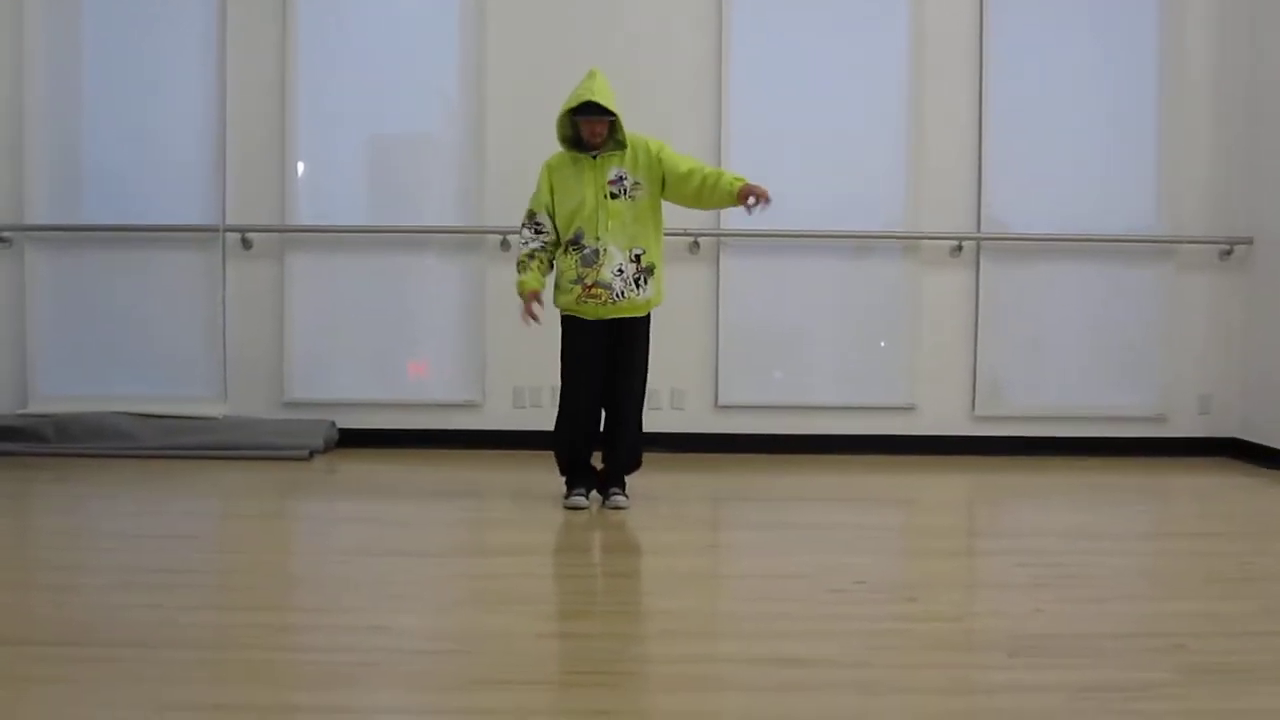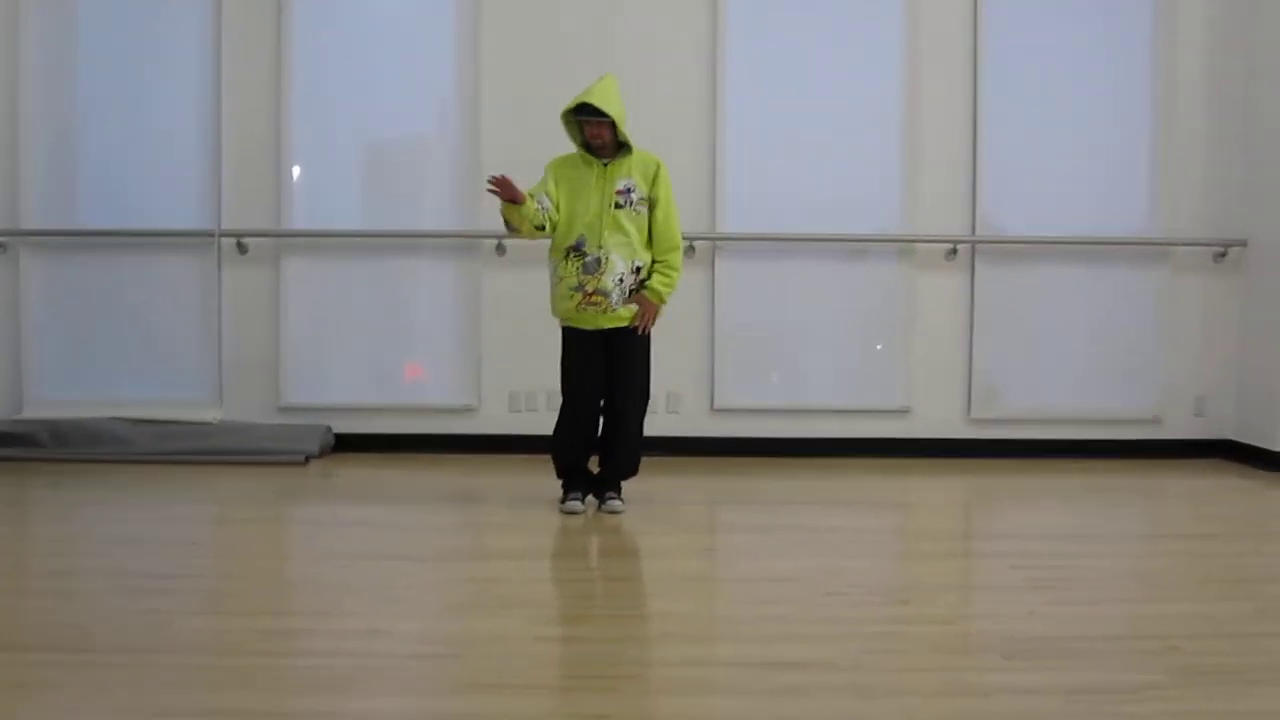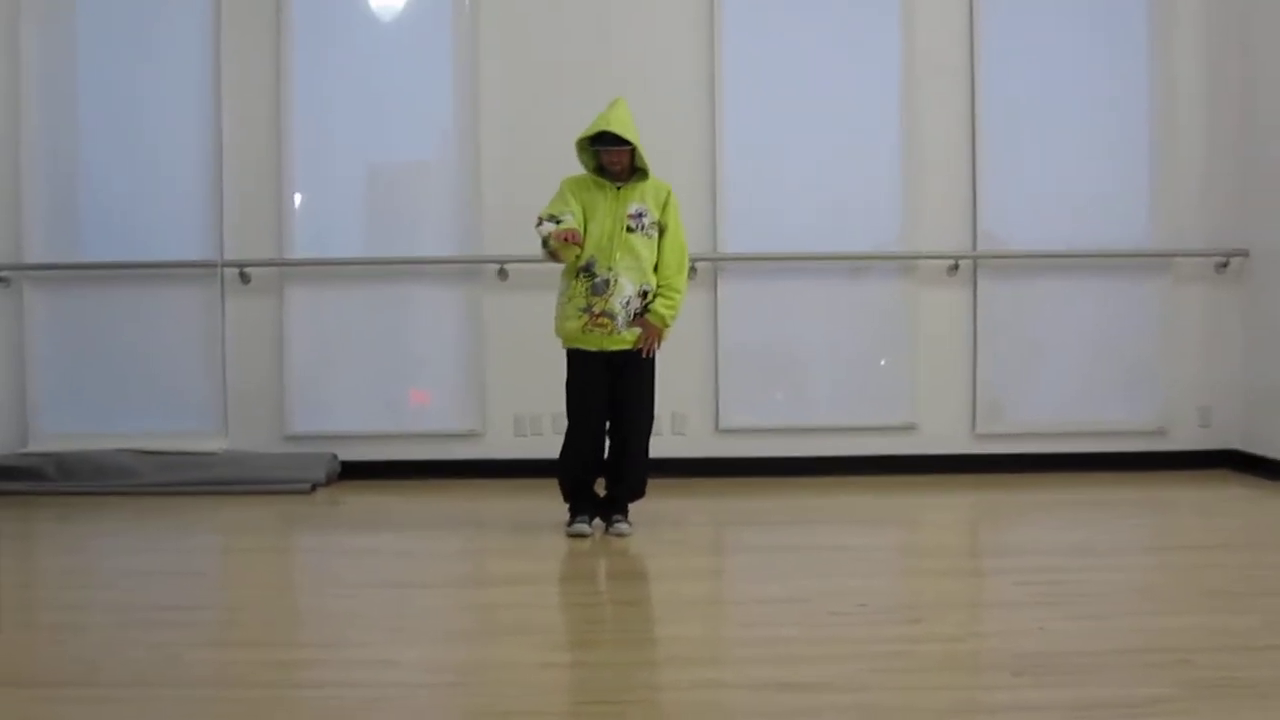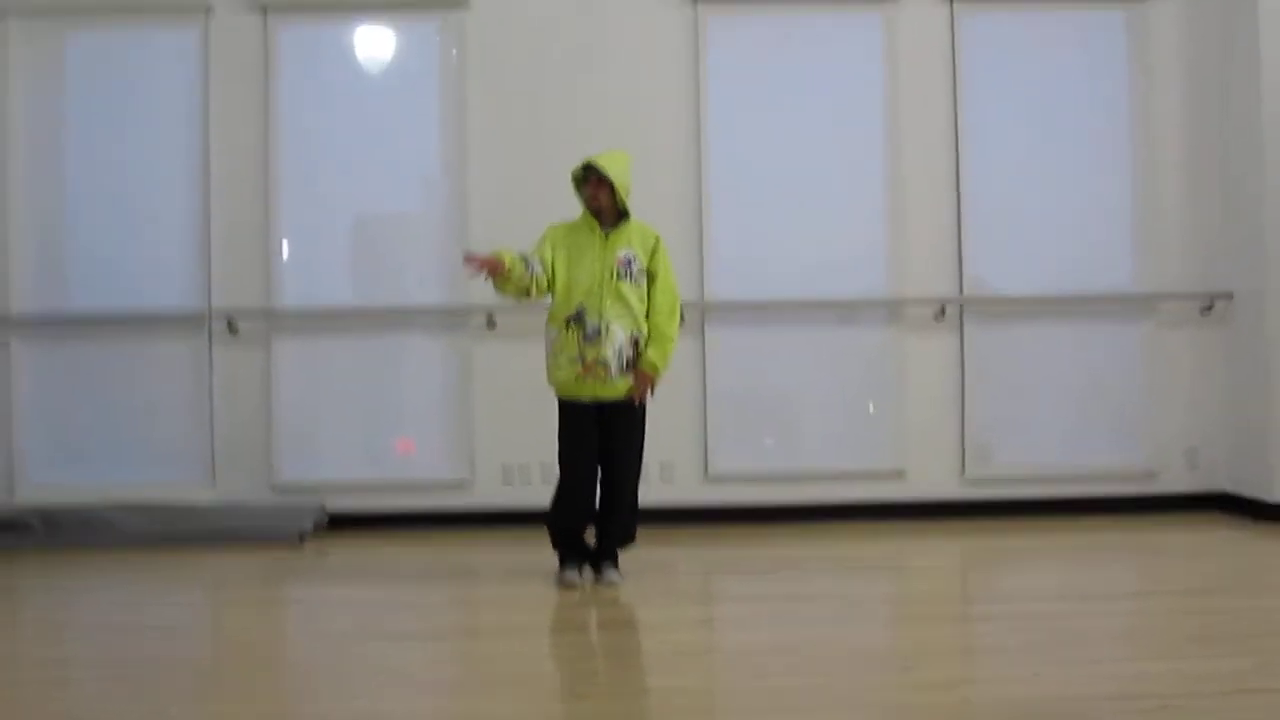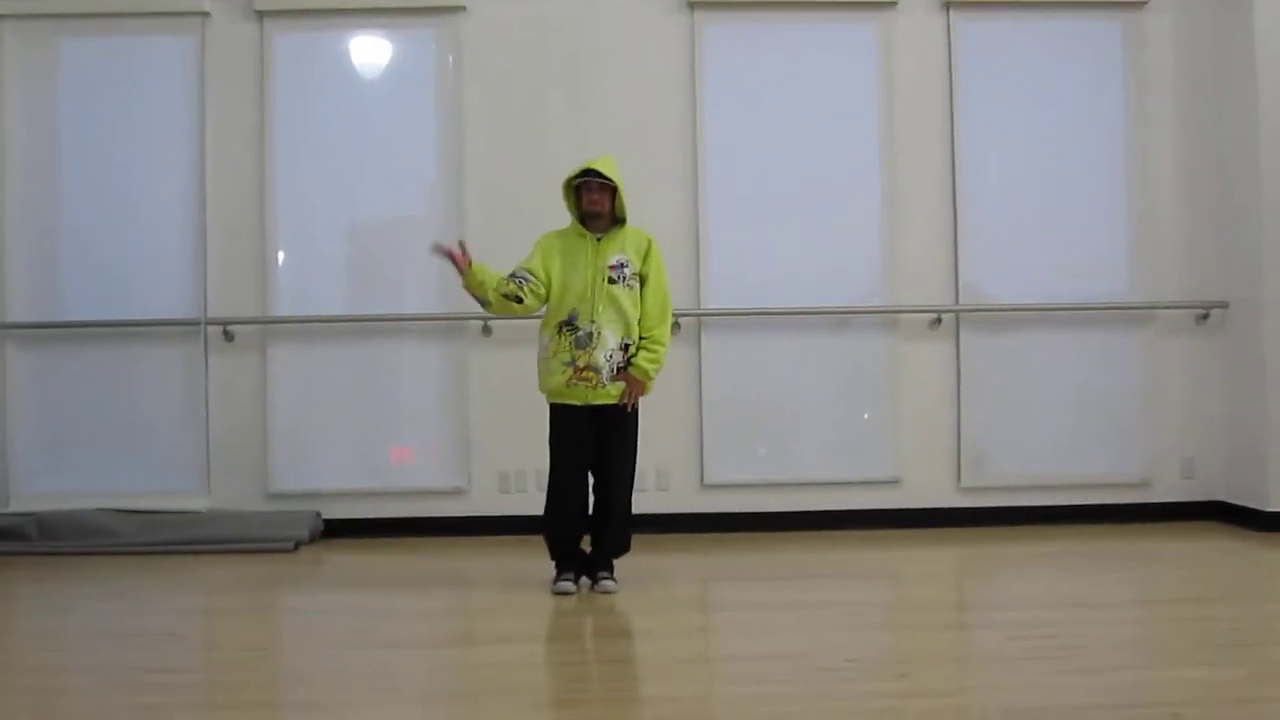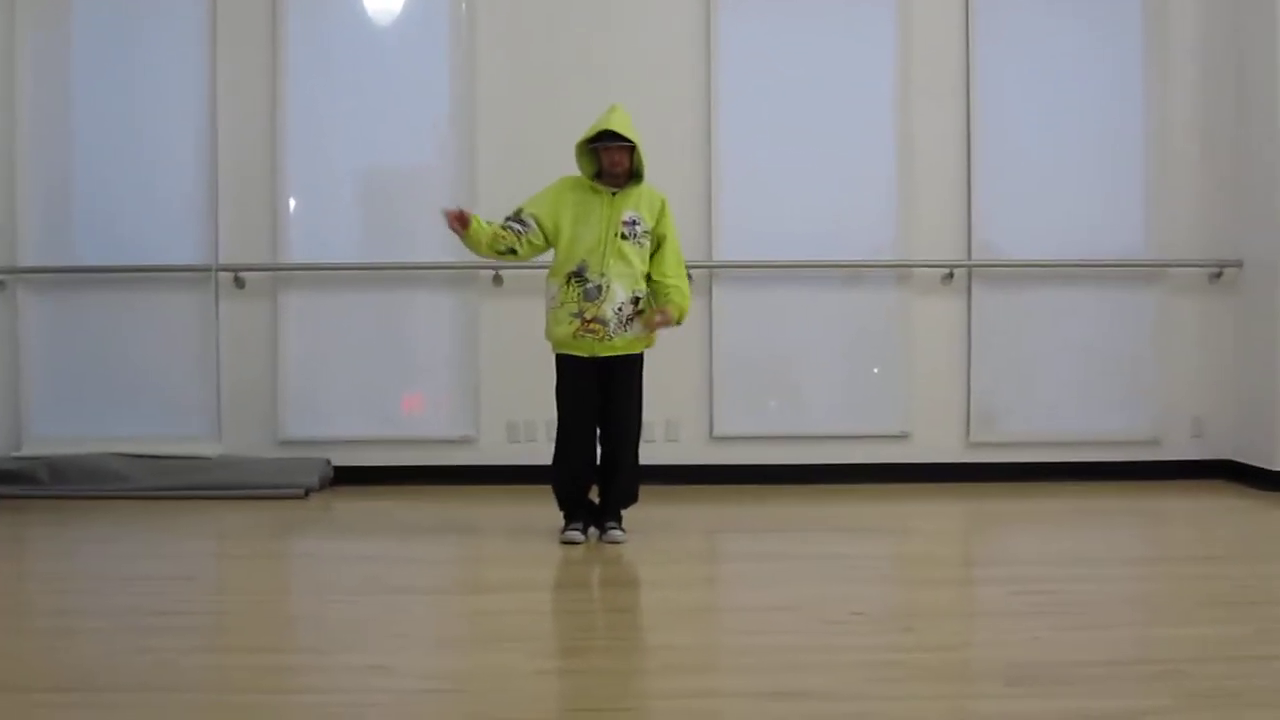
dt=0.5s
person 1, frame 1
left shoulder: (646, 154)
right shoulder: (557, 169)
left elbow: (696, 179)
right elbow: (539, 230)
left wrist: (736, 187)
right wrist: (530, 281)
left hip: (634, 301)
right hip: (580, 305)
left knee: (627, 395)
right knee: (580, 395)
left ankle: (615, 476)
right ankle: (577, 477)
person 1, frame 2
left shoulder: (649, 168)
right shoulder: (561, 169)
left elbow: (667, 239)
right elbow: (539, 219)
left wrist: (656, 292)
right wrist: (516, 202)
left hip: (632, 312)
right hip: (580, 311)
left knee: (627, 404)
right knee: (579, 401)
left ankle: (610, 482)
right ankle: (573, 481)
person 1, frame 3
left shoulder: (659, 195)
right shoulder: (574, 189)
left elbow: (673, 265)
right elbow: (552, 234)
left wrist: (659, 317)
right wrist: (563, 239)
left hip: (636, 335)
right hip: (585, 333)
left knee: (632, 426)
right knee: (585, 424)
left ankle: (618, 504)
right ankle: (581, 504)
person 1, frame 4
left shoulder: (646, 240)
right shoulder: (560, 236)
left elbow: (665, 310)
right elbow: (531, 279)
left wrist: (652, 363)
right wrist: (504, 268)
left hip: (627, 382)
right hip: (577, 382)
left knee: (622, 474)
right knee: (576, 473)
left ankle: (608, 552)
right ankle: (571, 552)
person 1, frame 5
left shoulder: (640, 245)
right shoulder: (553, 244)
left elbow: (657, 316)
right elbow: (520, 295)
left wrist: (644, 370)
right wrist: (474, 274)
left hip: (619, 389)
right hip: (567, 388)
left knee: (615, 480)
right knee: (567, 480)
left ankle: (604, 560)
right ankle: (567, 561)
person 1, frame 6
left shoulder: (652, 202)
right shoulder: (564, 193)
left elbow: (667, 266)
right elbow: (519, 237)
left wrist: (673, 306)
right wrist: (474, 230)
left hip: (627, 341)
right hip: (574, 339)
left knee: (621, 433)
right knee: (575, 431)
left ankle: (611, 511)
right ankle: (575, 511)
